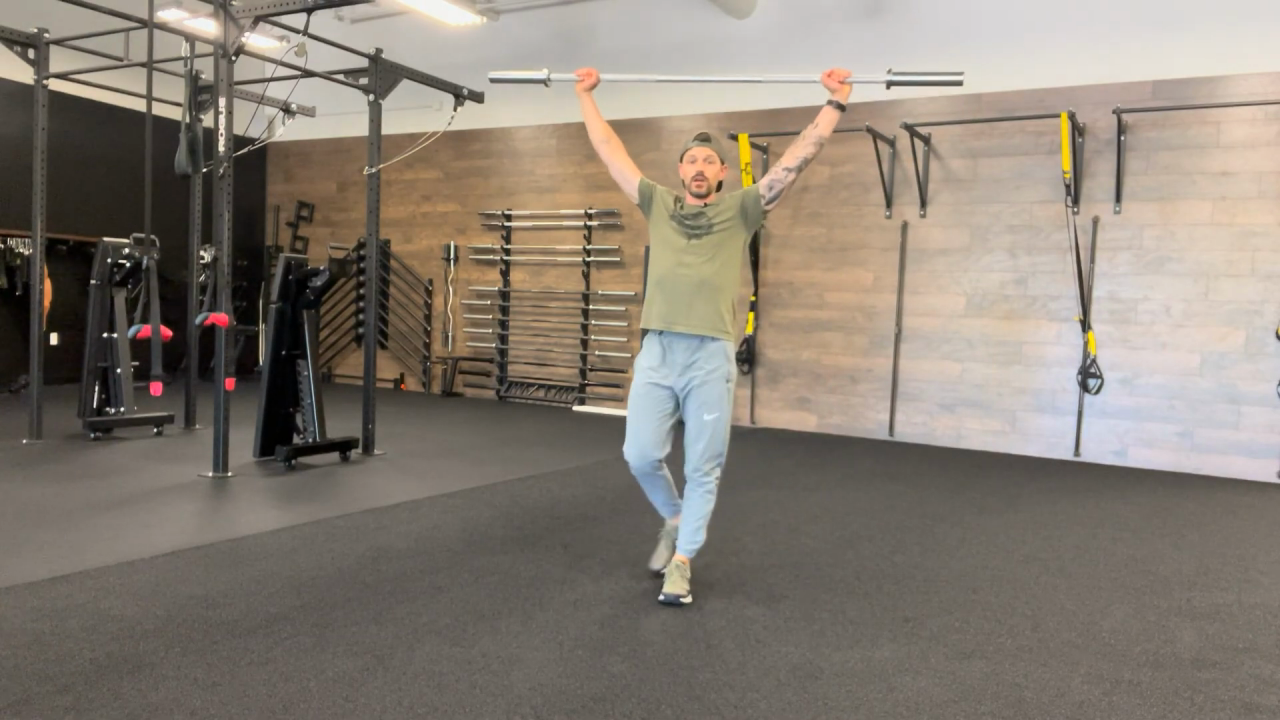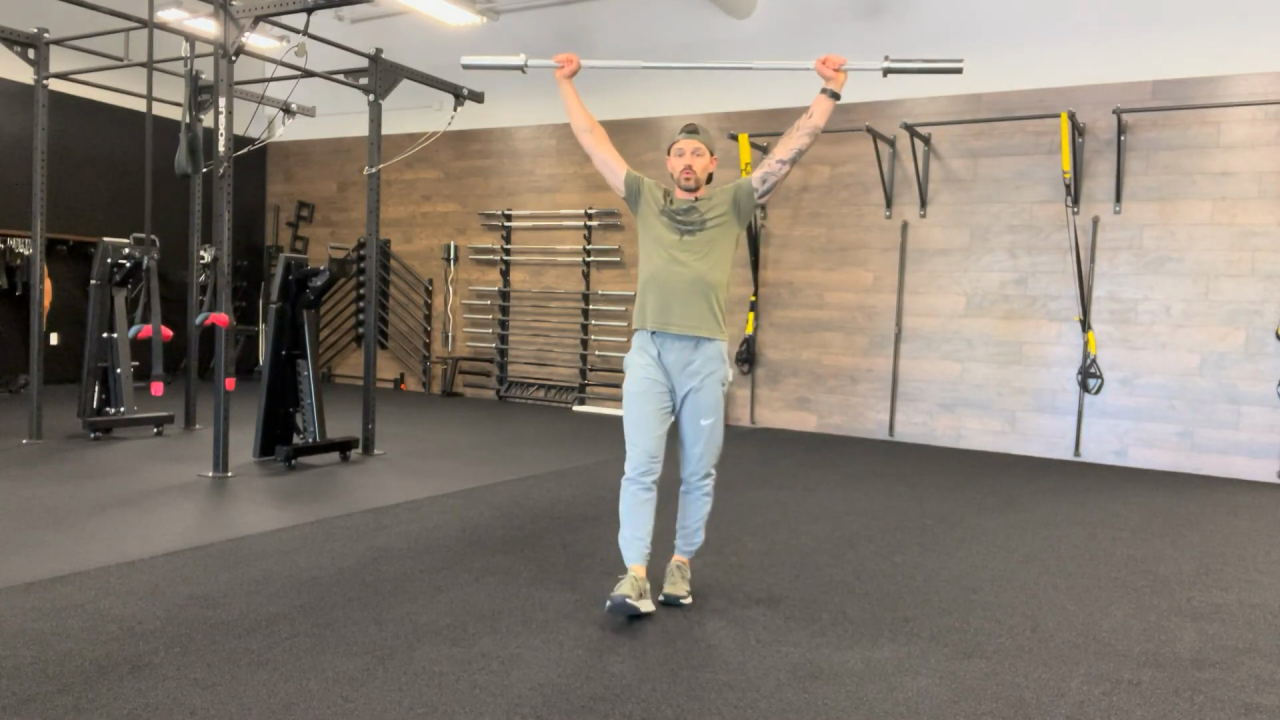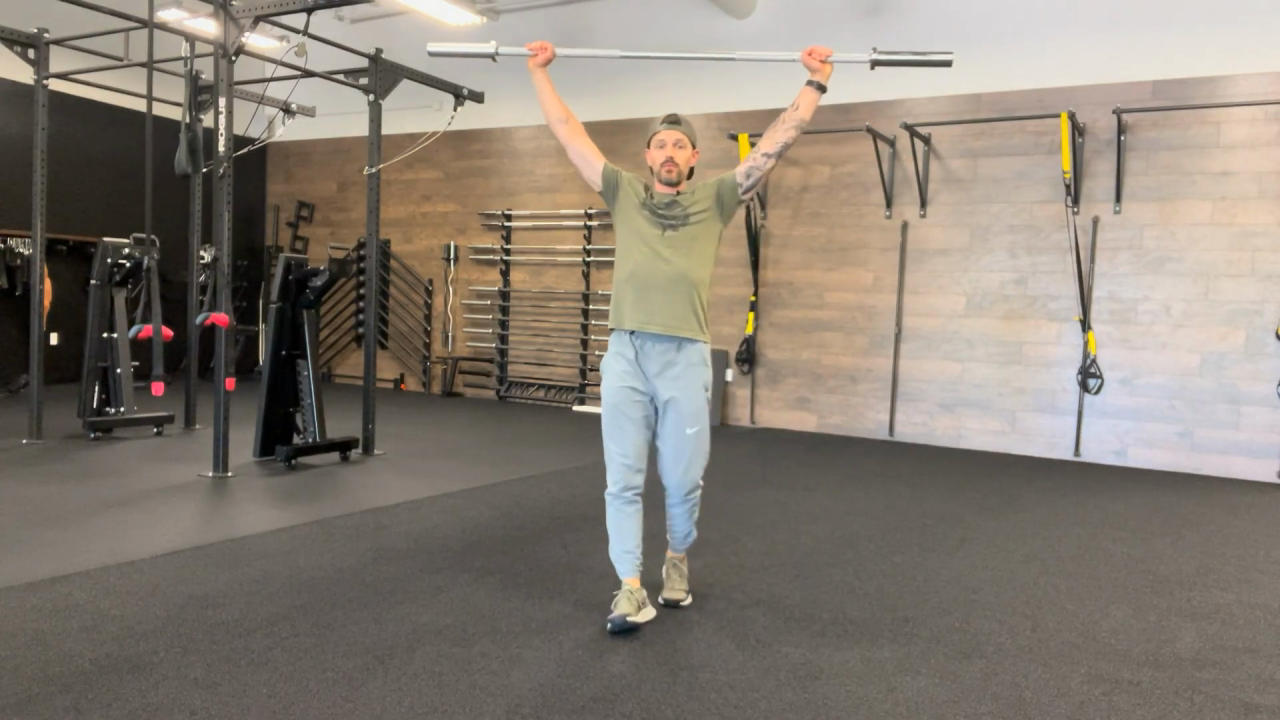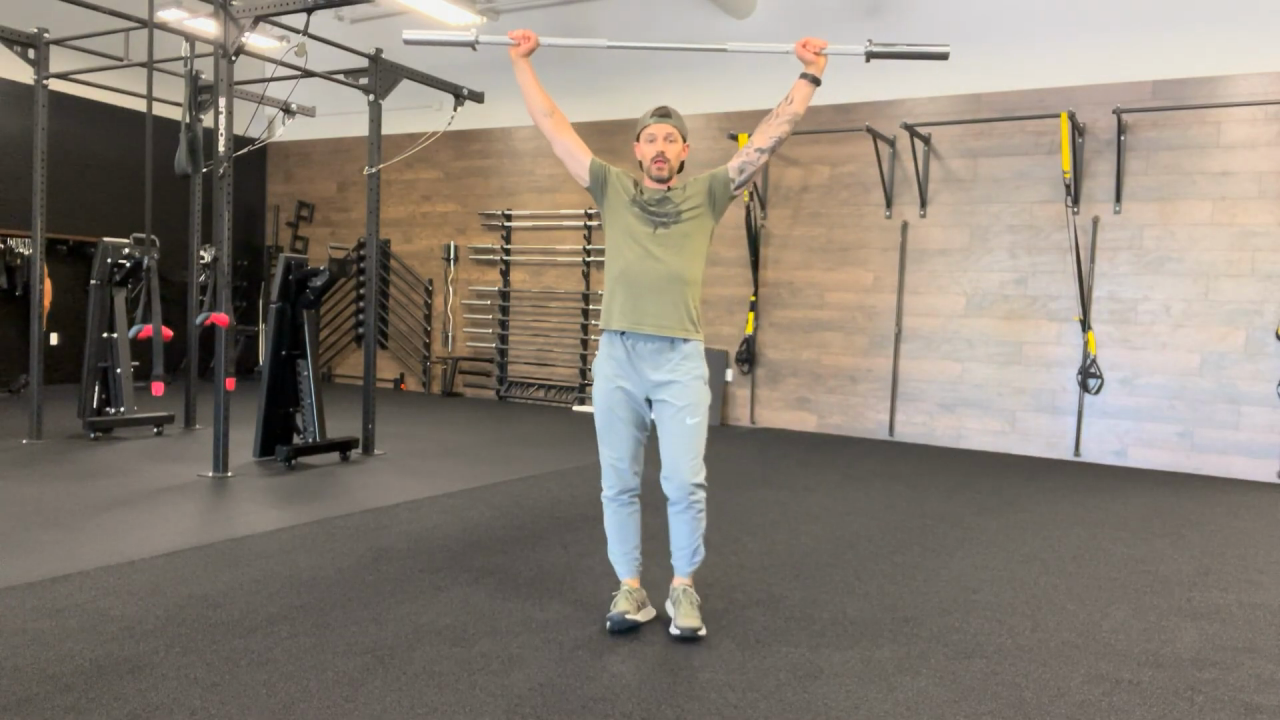
dt=0.4s
person 1, frame 1
left shoulder: (740, 208)
right shoulder: (657, 203)
left elbow: (798, 156)
right elbow: (609, 150)
left wrist: (836, 101)
right wrist: (586, 95)
left hip: (710, 354)
right hip: (656, 349)
left knee: (702, 468)
right knee: (640, 456)
left ankle: (681, 561)
right ankle: (678, 521)
person 1, frame 2
left shoulder: (732, 203)
right shoulder: (644, 197)
left elbow: (791, 149)
right elbow: (593, 142)
left wrist: (830, 90)
right wrist: (566, 83)
left hip: (705, 353)
right hip: (648, 349)
left knee: (698, 472)
right knee: (640, 466)
left ankle: (681, 563)
right ankle: (635, 577)
person 1, frame 3
left shoulder: (715, 198)
right shoulder: (623, 192)
left elbow: (776, 142)
right elbow: (568, 132)
left wrist: (816, 81)
right wrist: (540, 71)
left hip: (686, 356)
right hip: (625, 353)
left knee: (683, 479)
right knee: (624, 480)
left ankle: (678, 557)
right ankle: (630, 588)
person 1, frame 4
left shoulder: (707, 194)
right shoulder: (611, 188)
left elbow: (768, 137)
right elbow: (553, 127)
left wrist: (810, 75)
right wrist: (522, 62)
left hip: (680, 356)
right hip: (618, 354)
left knee: (685, 480)
right knee: (620, 484)
left ankle: (683, 586)
right ankle: (631, 588)
